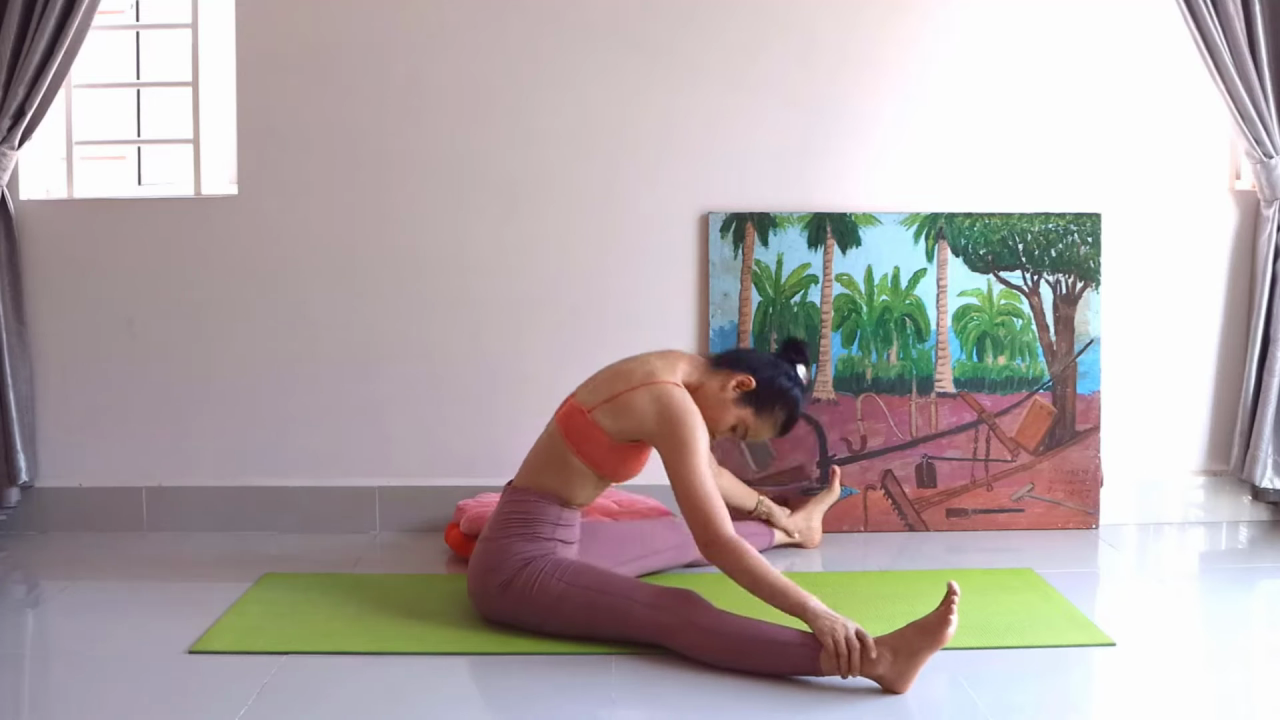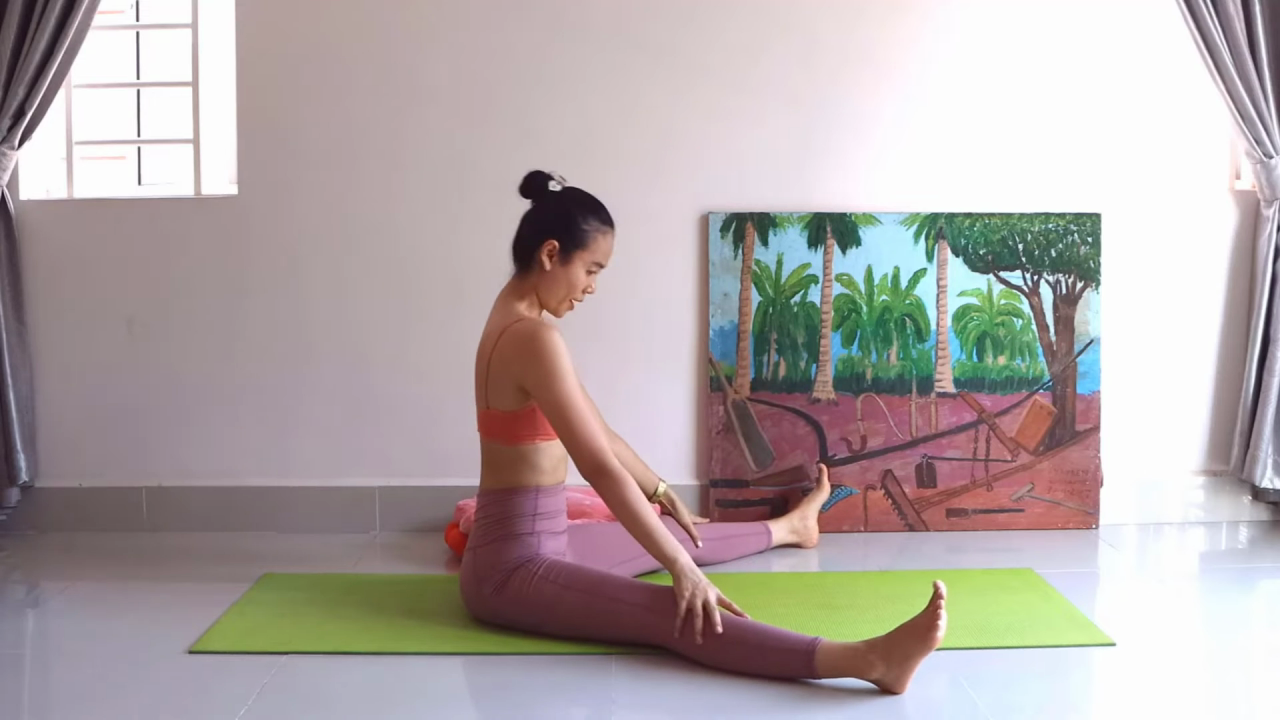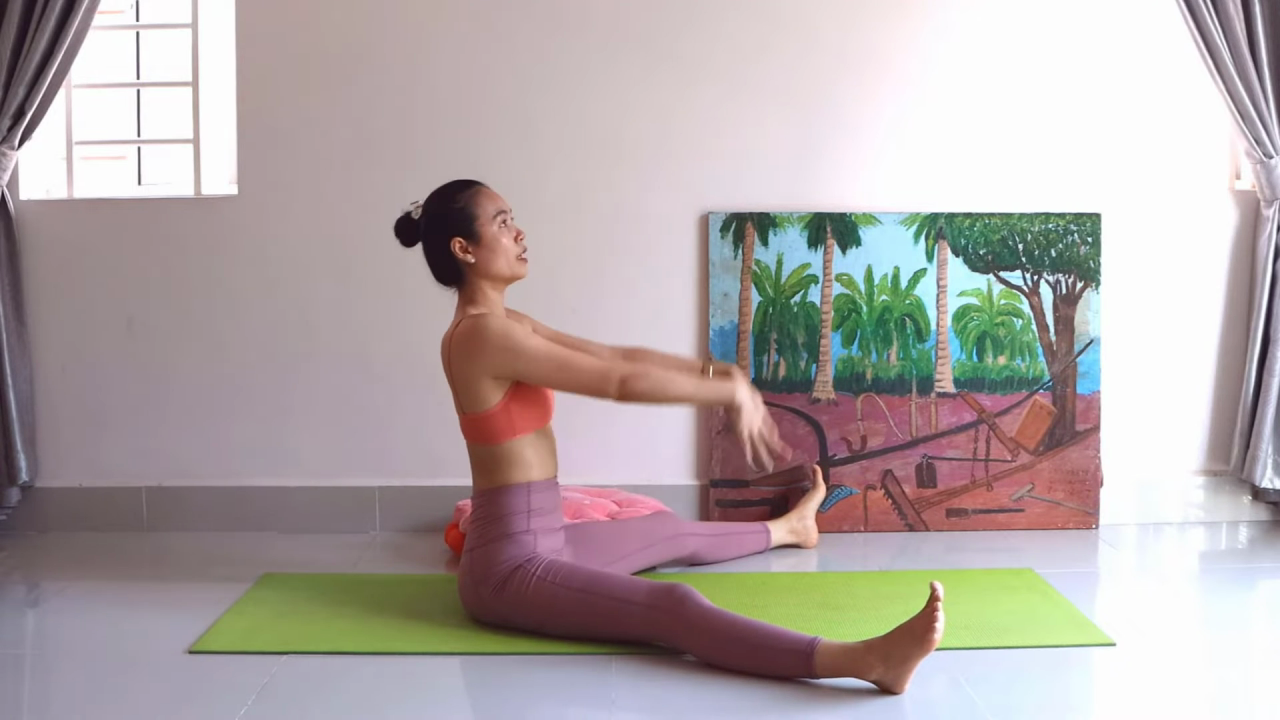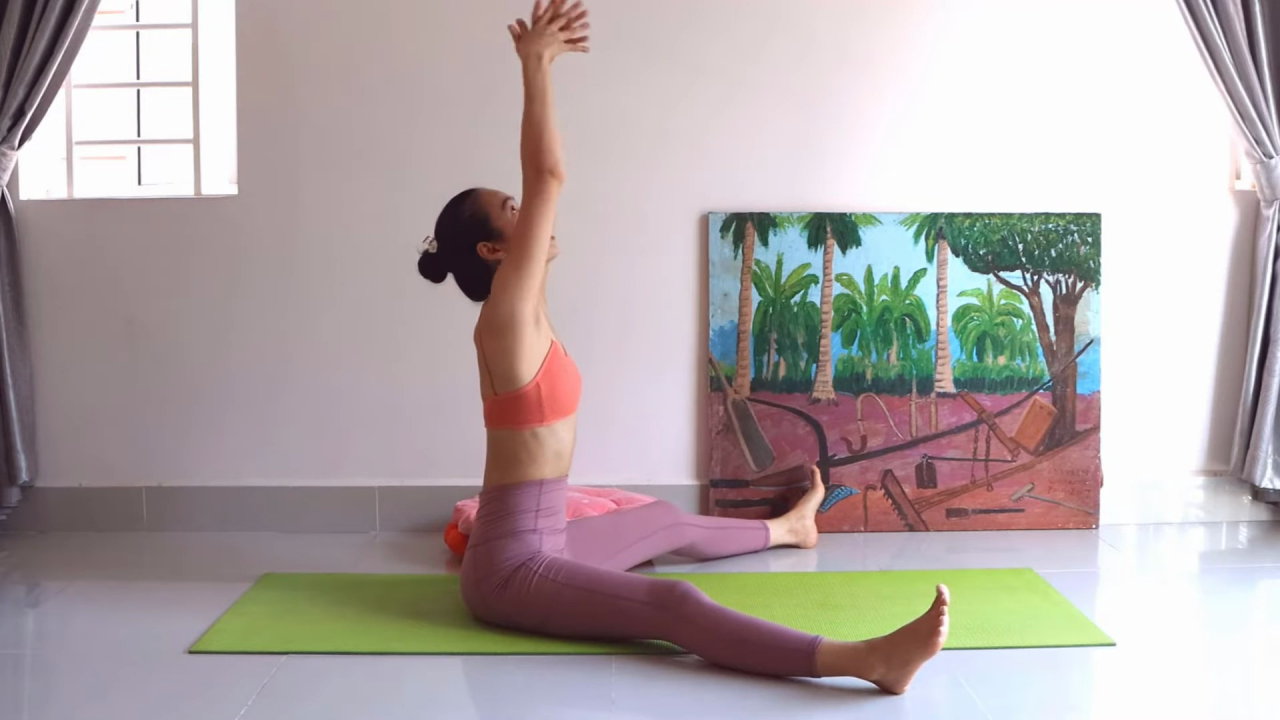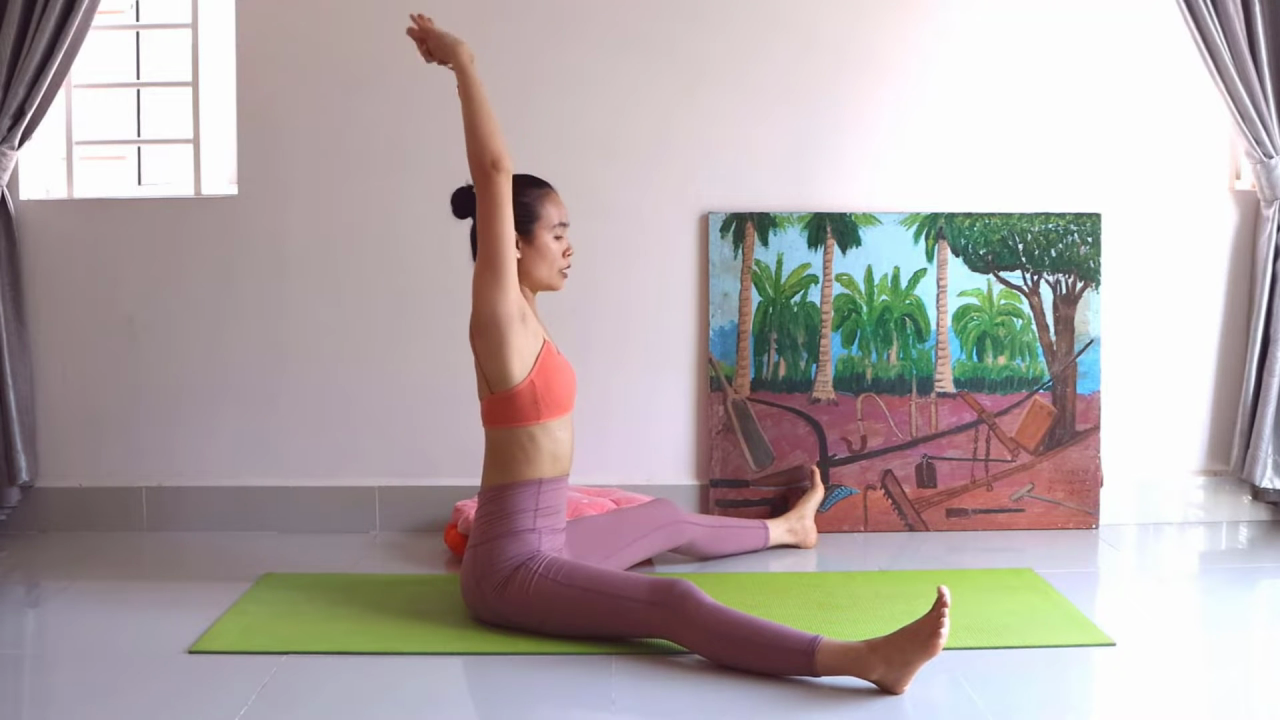
dt=1s
person 1, frame 1
left shoulder: (673, 372)
right shoulder: (674, 406)
left elbow: (699, 471)
right elbow: (717, 544)
left wrist: (766, 508)
right wrist: (816, 613)
left hip: (550, 540)
right hip: (518, 564)
left knee: (682, 534)
right knee: (676, 613)
left ankle: (789, 530)
right ankle: (873, 659)
person 1, frame 2
left shoulder: (518, 320)
right shoulder: (533, 338)
left elbow: (599, 434)
right elbow: (600, 468)
left wrist: (665, 497)
right wrist: (682, 569)
left hip: (541, 541)
right hip: (512, 567)
left knee: (673, 533)
right knee: (673, 613)
left ankle: (787, 528)
right ankle: (868, 660)
person 1, frame 3
left shoulder: (505, 323)
right shoulder: (481, 334)
left elbow: (613, 355)
right elbow: (618, 382)
left wrist: (709, 372)
right wrist: (726, 393)
left hip: (541, 542)
right hip: (509, 567)
left knee: (668, 531)
right knee: (673, 606)
left ankle: (784, 528)
right ankle: (867, 660)
person 1, frame 4
left shoulder: (519, 315)
right shoulder: (507, 314)
left elbow: (543, 178)
right elbow: (549, 176)
left wrist: (540, 61)
right wrist: (535, 63)
left hip: (539, 541)
right hip: (512, 567)
left knee: (664, 521)
right knee: (674, 605)
left ankle: (784, 528)
right ankle: (867, 660)
person 1, frame 5
left shoulder: (518, 311)
right shoulder: (498, 313)
left elbow: (496, 172)
right elbow: (494, 173)
right wrist: (462, 64)
left hip: (542, 540)
right hip: (511, 565)
left knee: (665, 520)
right knee: (675, 603)
left ankle: (783, 528)
right ankle: (866, 658)
